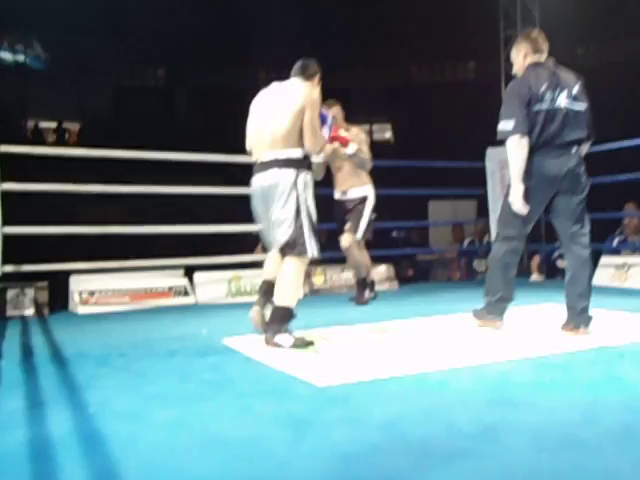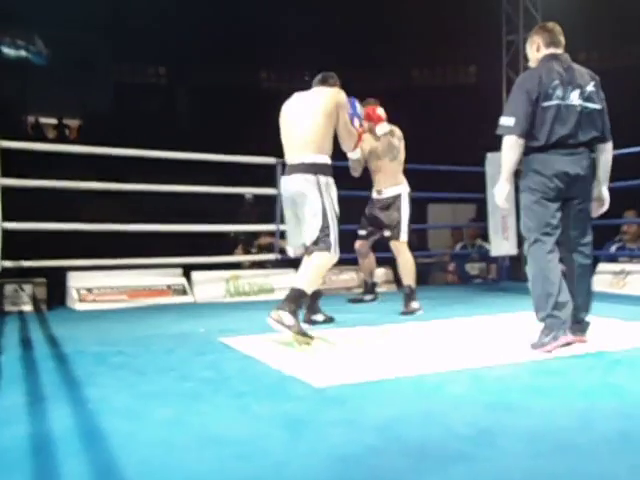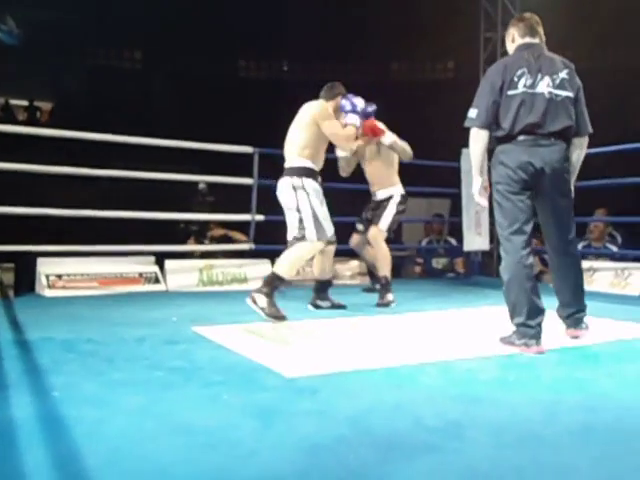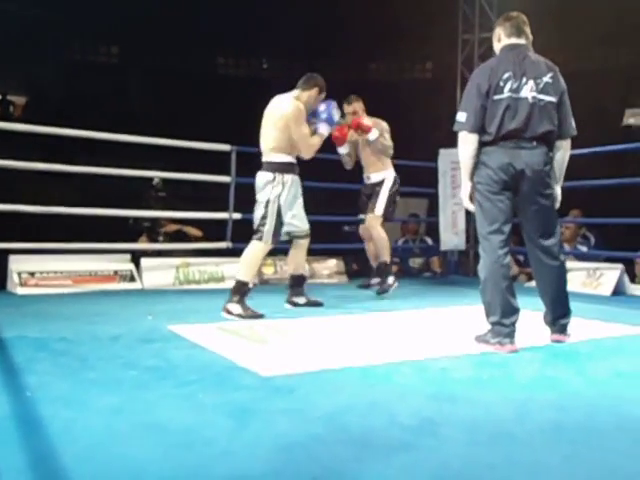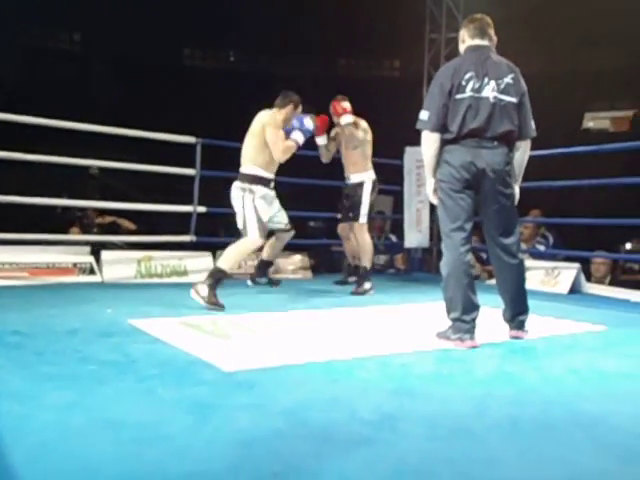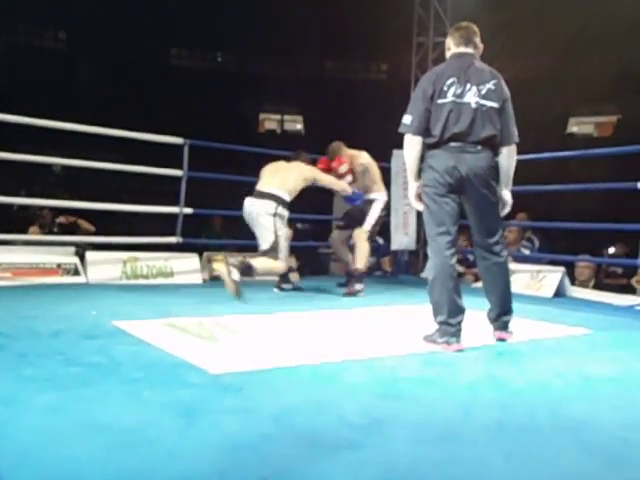
dt=0.4s
person 1, frame 1
left shoulder: (522, 84)
right shoulder: (574, 82)
left elbow: (517, 138)
right elbow: (586, 137)
left wrist: (517, 183)
left hip: (538, 167)
right hip: (572, 166)
left knee: (510, 238)
right knee: (576, 241)
left ankle: (494, 309)
right ankle: (578, 318)
person 1, frame 2
left shoulder: (531, 79)
right shoulder: (590, 80)
left elbow: (515, 135)
right elbow: (605, 142)
left wrist: (505, 179)
right wrist: (601, 185)
left hip: (543, 166)
right hip: (581, 166)
left knee: (541, 245)
right knee: (579, 247)
left ankle: (557, 325)
right ankle: (577, 324)
person 1, frame 3
left shoulder: (502, 69)
right shoulder: (566, 70)
left elbow: (479, 127)
right elbow: (581, 135)
left wrist: (477, 174)
right wrist: (570, 176)
left hip: (513, 156)
right hip: (555, 156)
left knee: (515, 244)
right knee: (564, 240)
left ankle: (527, 332)
right ankle: (574, 319)
person 1, frame 4
left shoulder: (487, 71)
right shoulder: (551, 72)
left elbow: (468, 132)
right elbow: (564, 137)
left wrist: (466, 178)
right wrist: (556, 181)
left hip: (495, 160)
right hip: (537, 161)
left knee: (494, 245)
right knee: (546, 244)
left ankle: (502, 331)
right ankle: (559, 324)
person 1, frame 5
left shoulder: (451, 70)
right shoulder: (512, 74)
left elbow: (431, 130)
right elbow: (524, 138)
left wrist: (430, 175)
right wrist: (515, 180)
left hip: (457, 158)
right hip: (497, 160)
left knee: (456, 243)
right knee: (505, 242)
left ankle: (462, 327)
right ankle: (517, 321)
person 1, frame 6
left shoulder: (434, 77)
right shoulder: (495, 80)
left elbow: (413, 134)
right elbow: (508, 142)
left wrist: (412, 179)
right wrist: (505, 186)
left hip: (442, 161)
right hip: (481, 163)
left knee: (442, 246)
right knee: (490, 245)
left ankle: (448, 330)
right ankle: (501, 322)
person 2, frame 1
left shoulder: (264, 93)
right shoulder: (309, 91)
left elbow: (250, 145)
right elbow: (313, 145)
right wrist: (321, 129)
left hip: (261, 176)
right hip: (290, 174)
left knee: (280, 246)
right knee: (299, 252)
left ankle: (264, 304)
right ankle: (278, 328)
person 2, frame 2
left shoulder: (290, 101)
right shoulder: (336, 97)
right elbow: (350, 144)
right wrist: (355, 119)
left hip: (290, 178)
right hip: (315, 178)
left knee: (312, 248)
right knee: (326, 251)
left ankle: (312, 309)
right ankle: (288, 308)
person 2, frame 3
left shoulder: (312, 111)
right shoulder: (322, 109)
right elbow: (344, 143)
right wrist: (353, 116)
left hip: (307, 182)
right hip: (299, 181)
left knee: (328, 241)
right knee: (313, 241)
left ankle: (321, 297)
right ankle: (264, 291)
person 2, frame 4
left shoulder: (280, 101)
right shoulder: (295, 106)
right elbow: (306, 151)
left wrist: (315, 124)
right wrist: (325, 126)
left hip: (283, 177)
right hip: (279, 176)
left knee: (301, 235)
right knee: (264, 239)
left ankle: (297, 294)
right ankle: (234, 300)
person 2, frame 5
left shoulder: (267, 117)
right shoulder: (272, 118)
right elbow: (280, 154)
left wrist: (294, 132)
right wrist: (300, 134)
left hip: (263, 189)
right hip: (251, 188)
left knee: (285, 230)
right knee: (255, 239)
left ankle: (260, 273)
right ankle: (207, 285)
person 2, frame 6
left shoulder: (272, 166)
right shoulder: (309, 170)
right elbow: (339, 186)
right wrist: (353, 193)
left hip: (251, 203)
right hip: (270, 208)
left knee: (283, 235)
right knee: (279, 264)
left ankle: (284, 280)
right ankle: (237, 265)
person 3, frame 1
left shoulder: (357, 134)
right shoulder: (324, 140)
left elbow: (367, 164)
left wrist: (347, 144)
left hip: (362, 196)
right hip: (341, 199)
left knee: (348, 243)
right knee: (354, 246)
left ankle: (364, 286)
right ankle: (368, 287)
person 3, frame 2
left shoulder: (392, 132)
right shoulder: (365, 140)
left elbow: (394, 154)
right elbow: (356, 172)
left wrist: (381, 123)
right wrist: (352, 148)
left hip: (397, 196)
right hip: (377, 198)
left knee: (399, 245)
right knee: (361, 246)
left ankle: (411, 300)
right ankle: (369, 290)
person 3, frame 3
left shoulder: (385, 140)
right shoulder: (358, 146)
left elbow: (407, 155)
right elbow: (344, 172)
left wrist: (384, 133)
right wrist: (341, 148)
left hip: (393, 197)
right hip: (376, 200)
left knee: (375, 235)
right knee: (356, 242)
left ankle: (387, 291)
right ankle: (380, 278)
person 3, frame 4
left shoulder: (379, 125)
right shoulder: (351, 132)
left elbow: (388, 151)
right elbow: (348, 164)
left wrist: (369, 130)
right wrist: (340, 144)
left hip: (385, 180)
right hip: (368, 183)
left knee: (373, 224)
right knee: (364, 231)
left ankle: (388, 275)
right ankle: (377, 274)
person 3, frame 5
left shoulder: (360, 124)
right shoulder: (337, 131)
left elbow: (355, 141)
right elbow: (325, 158)
left wrist: (346, 117)
right wrist: (321, 133)
left hip: (364, 181)
right hip: (349, 183)
left knee: (360, 228)
right knee: (344, 229)
left ankle: (365, 280)
right ankle: (353, 272)
person 3, frame 6
left shoulder: (361, 161)
right shoulder: (345, 163)
left elbow: (357, 191)
left wrist: (344, 175)
right wrist: (328, 173)
left hip: (376, 200)
right hip: (360, 202)
left knee: (360, 234)
right knee: (336, 238)
left ankle: (359, 281)
right ankle: (353, 275)
